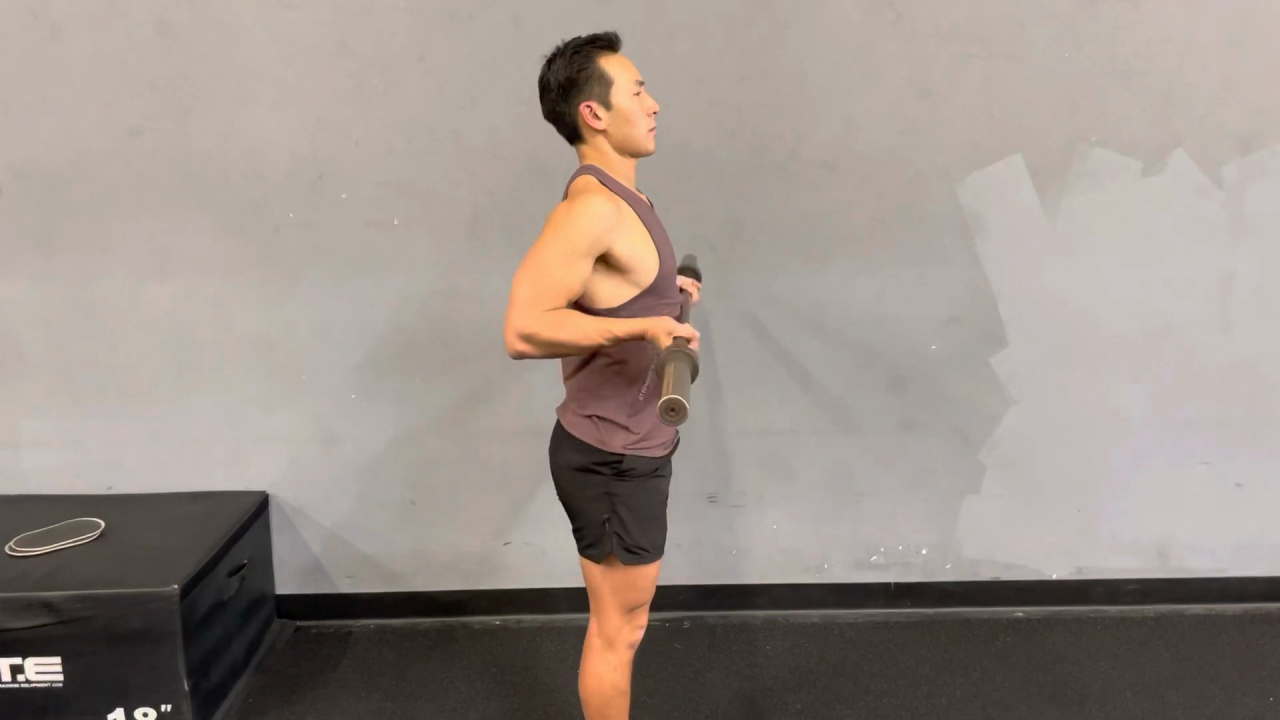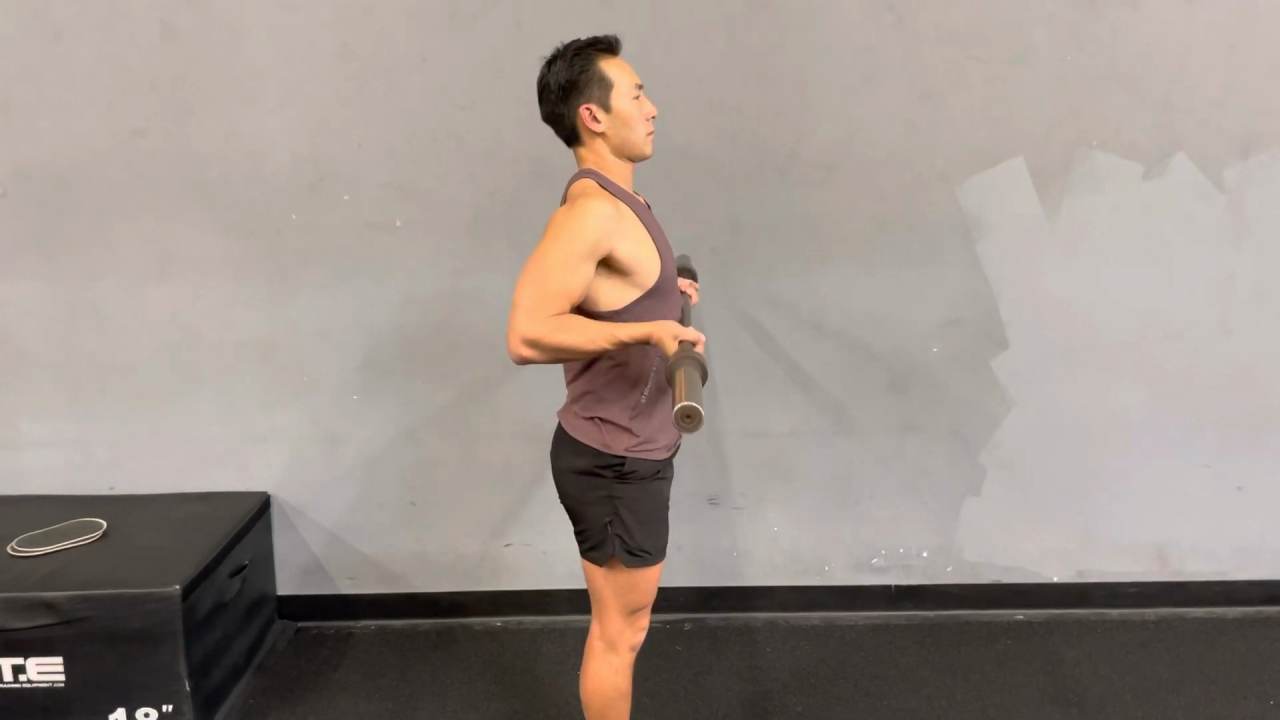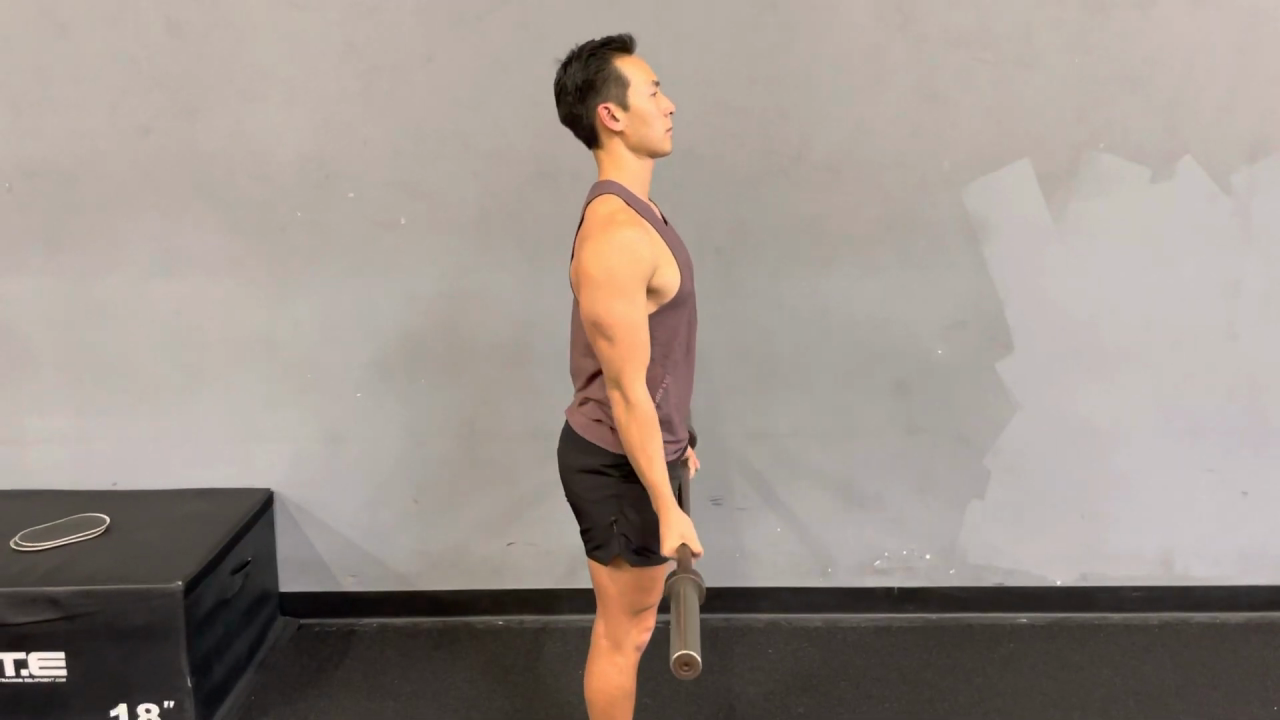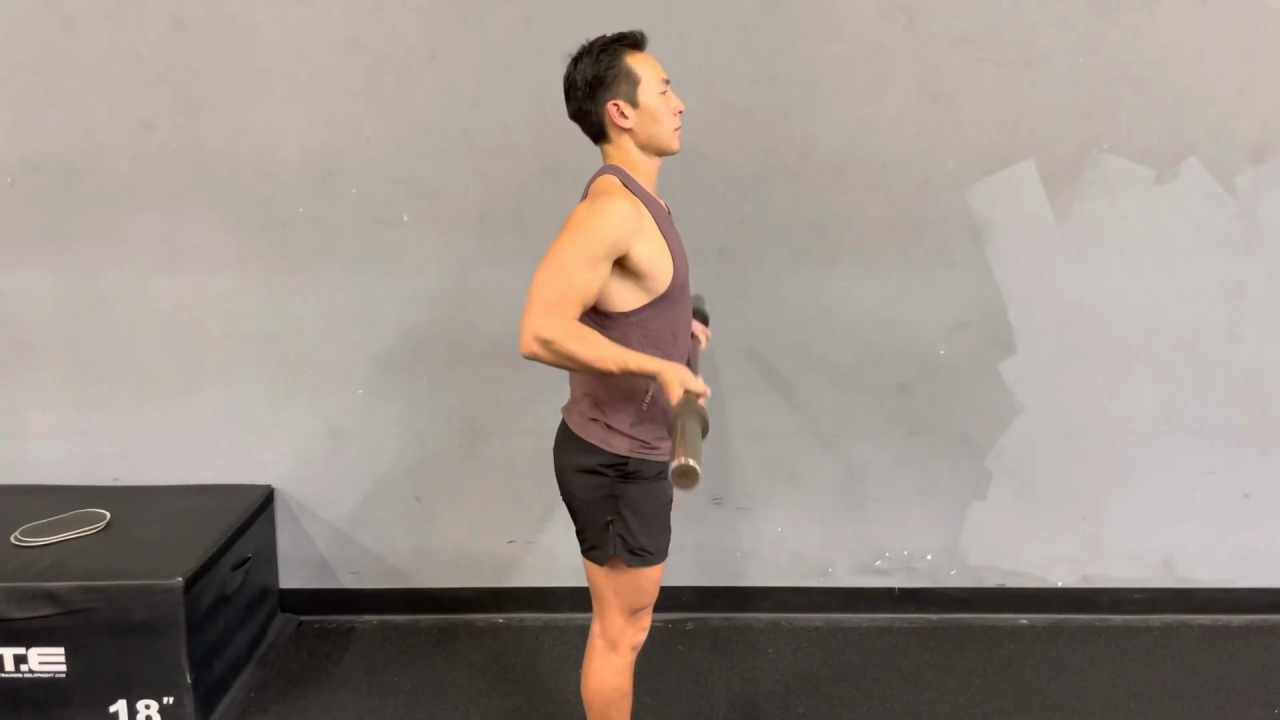
dt=1s
person 1, frame 1
left shoulder: (618, 197)
right shoulder: (593, 206)
right elbow: (523, 328)
left wrist: (666, 289)
right wrist: (643, 326)
left hip: (627, 447)
right hip: (612, 456)
left knee: (621, 622)
right knee: (618, 628)
person 1, frame 2
left shoulder: (616, 200)
right shoulder: (593, 210)
right elbow: (527, 334)
left wrist: (663, 290)
right wrist: (648, 330)
left hip: (629, 449)
right hip: (613, 458)
left knee: (621, 625)
right knee: (619, 631)
person 1, frame 3
left shoulder: (632, 211)
right shoulder: (617, 233)
right elbow: (626, 390)
left wrist: (676, 442)
right wrist: (668, 508)
left hip: (635, 453)
right hip: (620, 464)
left knee: (626, 625)
right knee: (625, 631)
person 1, frame 4
left shoulder: (635, 200)
right shoulder: (612, 207)
right elbow: (542, 332)
left wrist: (679, 328)
right wrist: (659, 369)
left hip: (630, 450)
right hip: (617, 458)
left knee: (623, 624)
right knee: (621, 630)
